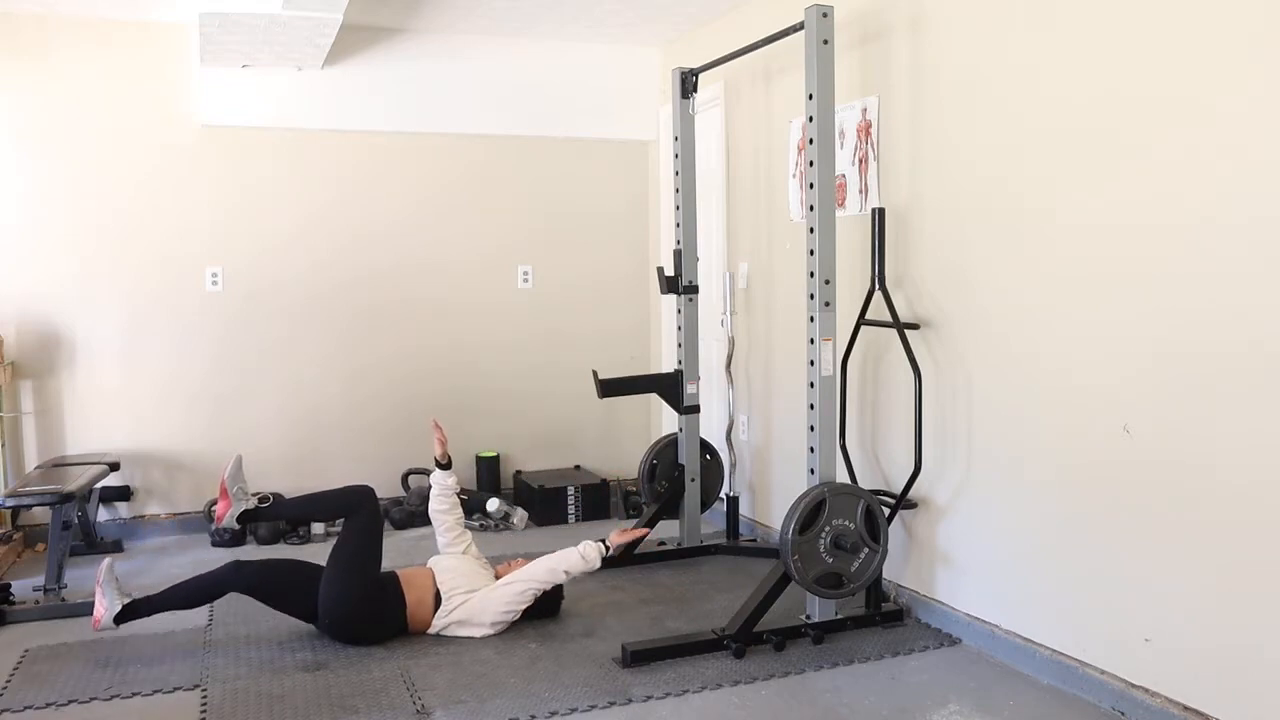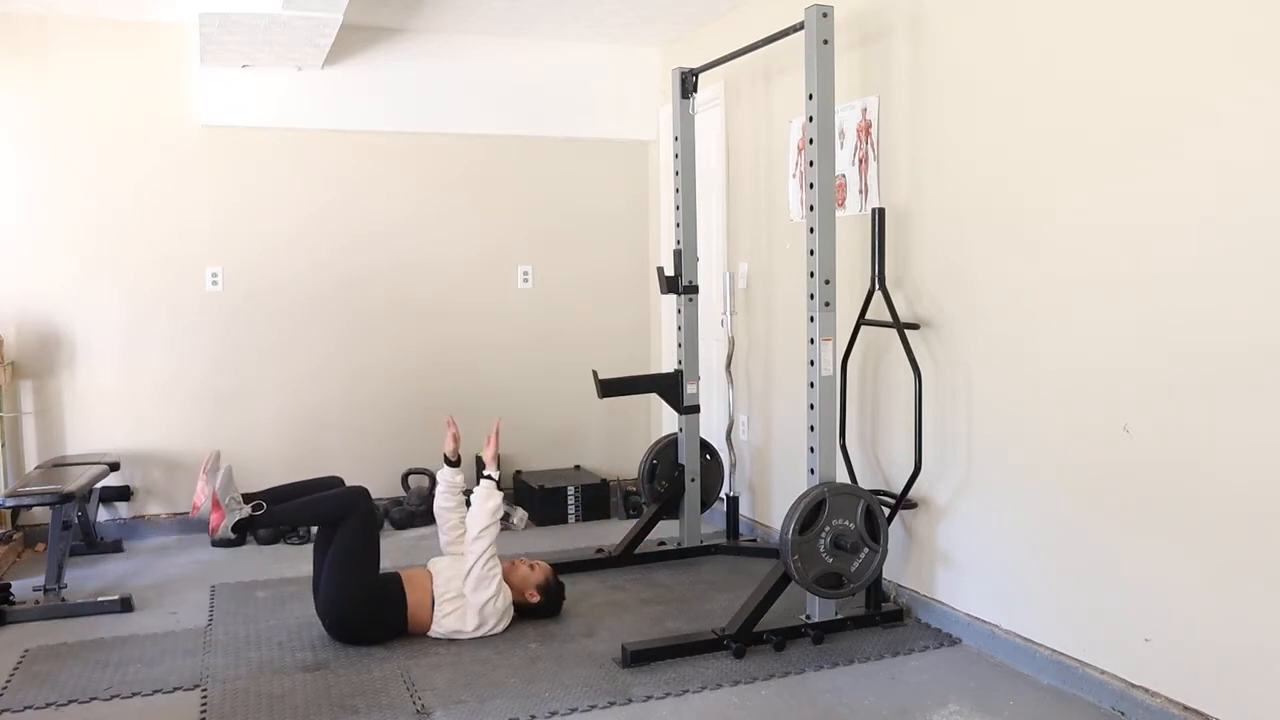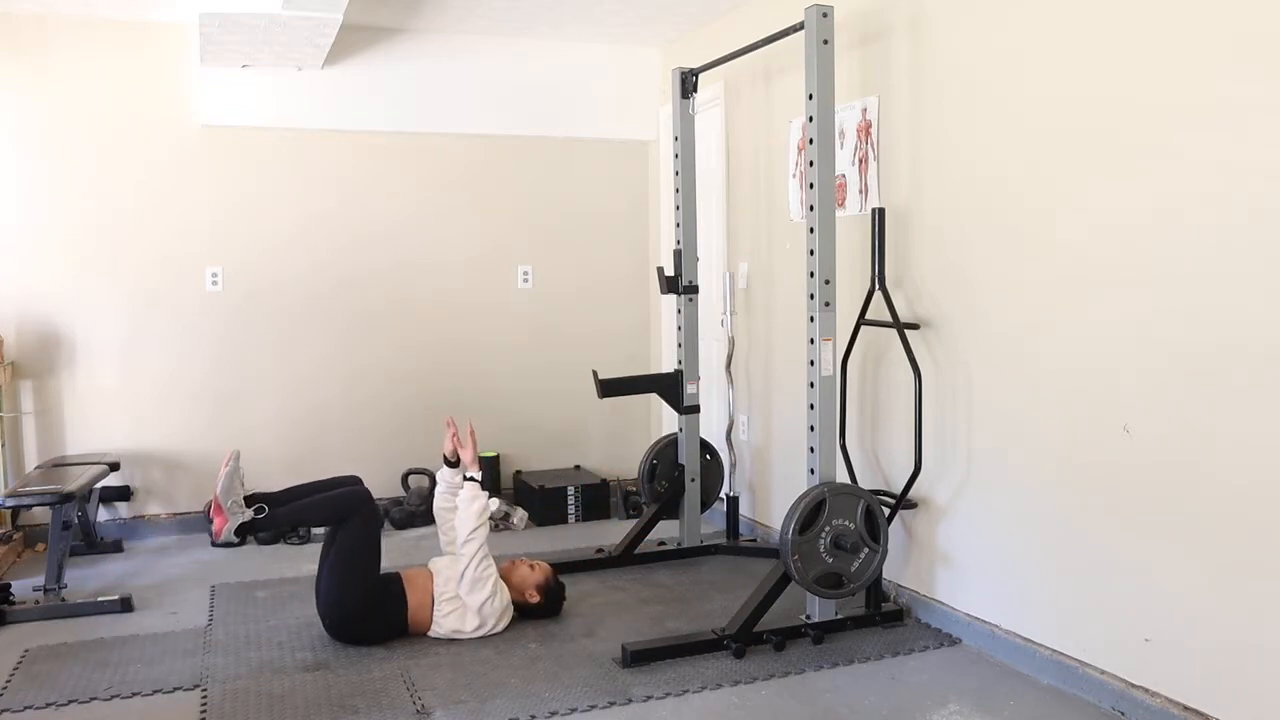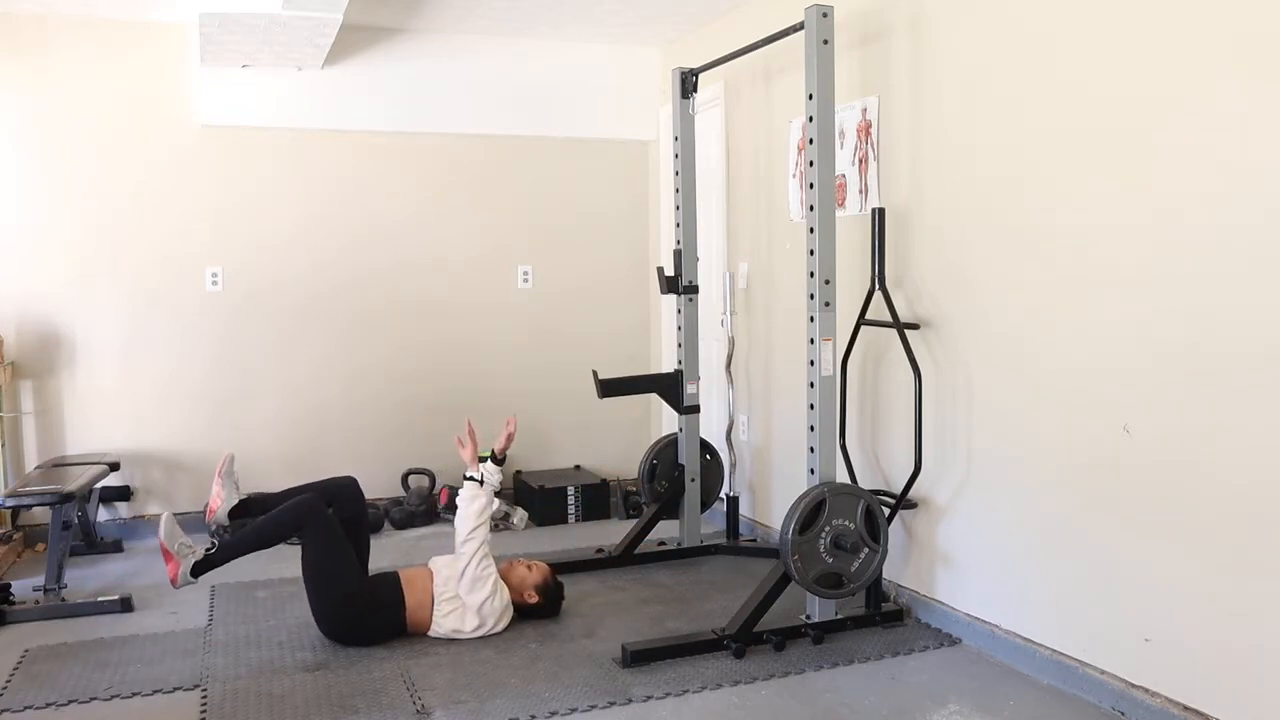
dt=0.7s
person 1, frame 1
left shoulder: (500, 606)
right shoulder: (478, 569)
left elbow: (550, 568)
right elbow: (448, 524)
left wrist: (603, 545)
right wrist: (443, 464)
left hip: (358, 615)
right hip: (347, 605)
left knee: (363, 498)
right knee: (240, 572)
left ankle: (247, 510)
right ankle: (122, 609)
person 1, frame 2
left shoulder: (495, 606)
right shoulder: (474, 573)
left elbow: (481, 537)
right elbow: (454, 527)
left wrist: (491, 471)
right wrist: (451, 462)
left hip: (355, 614)
right hip: (350, 603)
left knee: (358, 499)
right knee: (332, 486)
left ankle: (240, 521)
right ankle: (237, 508)
person 1, frame 3
left shoulder: (493, 605)
right shoulder: (483, 580)
left elbow: (473, 541)
right elbow: (453, 530)
left wrist: (472, 471)
right wrist: (452, 462)
left hip: (355, 615)
right hip: (347, 601)
left knee: (359, 500)
right knee: (351, 486)
left ankle: (243, 523)
right ankle: (247, 504)
person 1, frame 4
left shoulder: (493, 604)
right shoulder: (486, 580)
left elbow: (473, 539)
right elbow: (474, 539)
left wrist: (473, 469)
right wrist: (496, 459)
left hip: (355, 615)
right hip: (362, 595)
left knee: (309, 509)
right knee: (346, 489)
left ankle: (196, 564)
right ankle: (235, 507)
